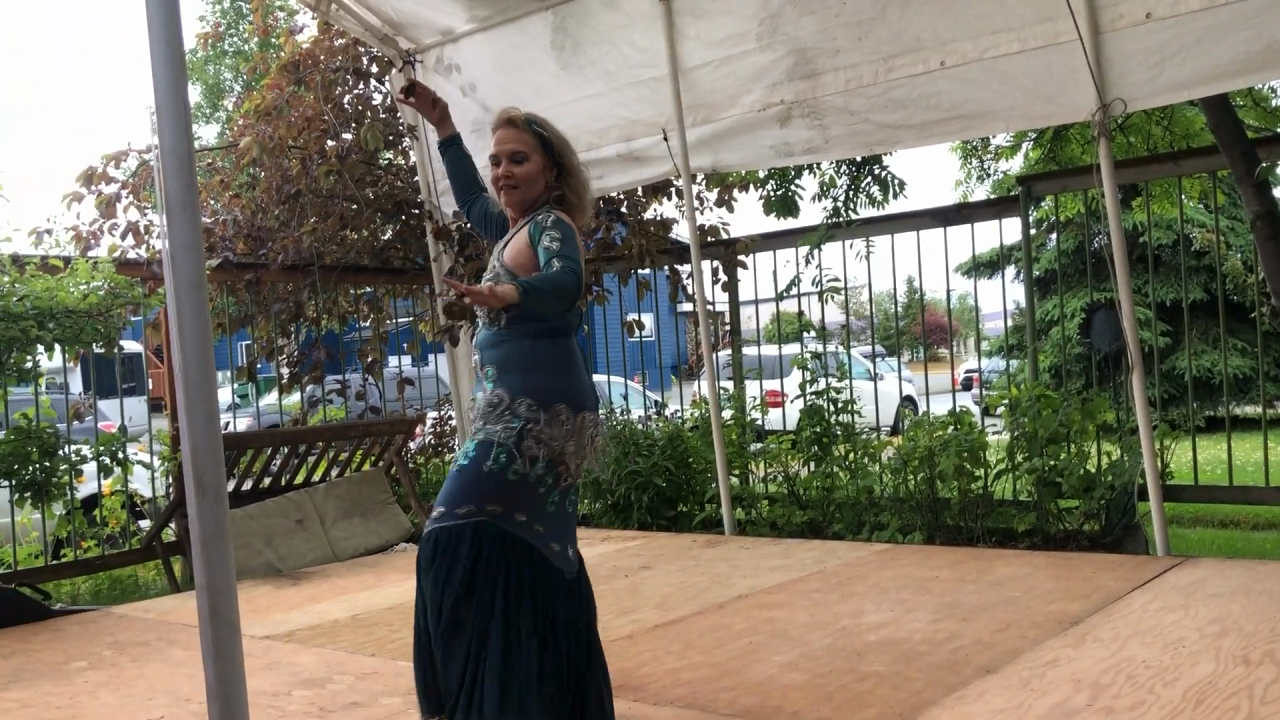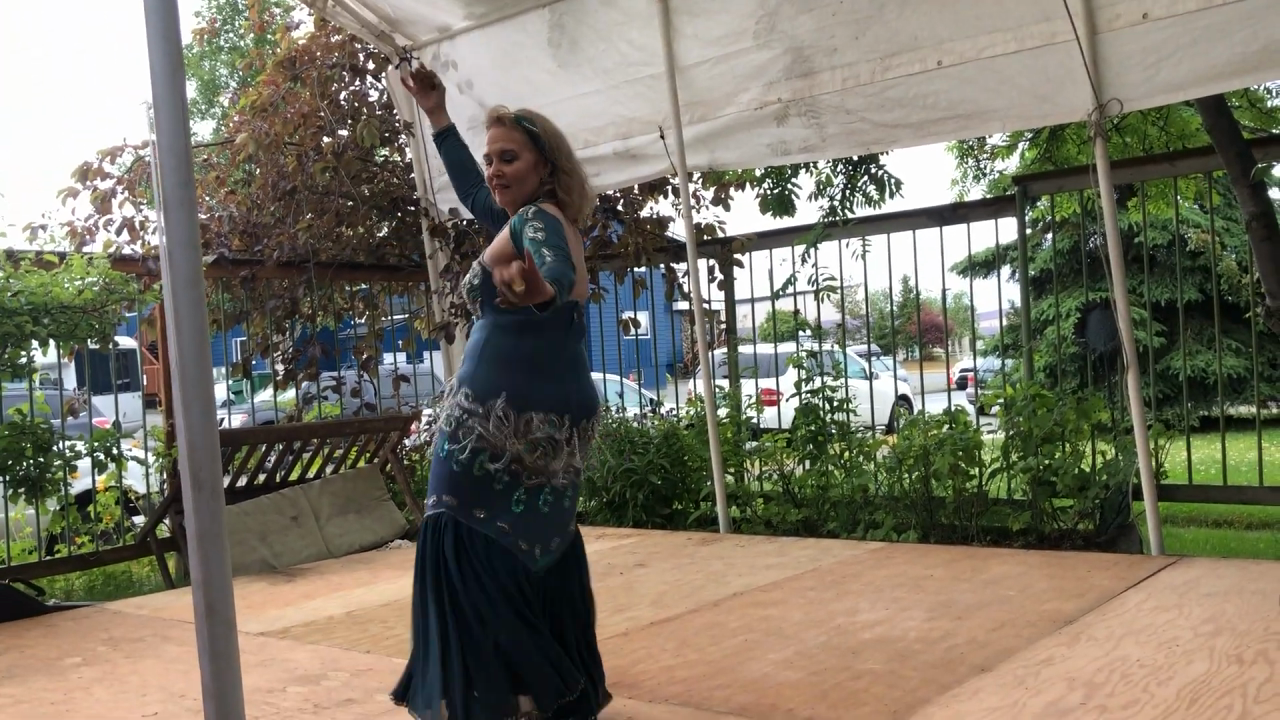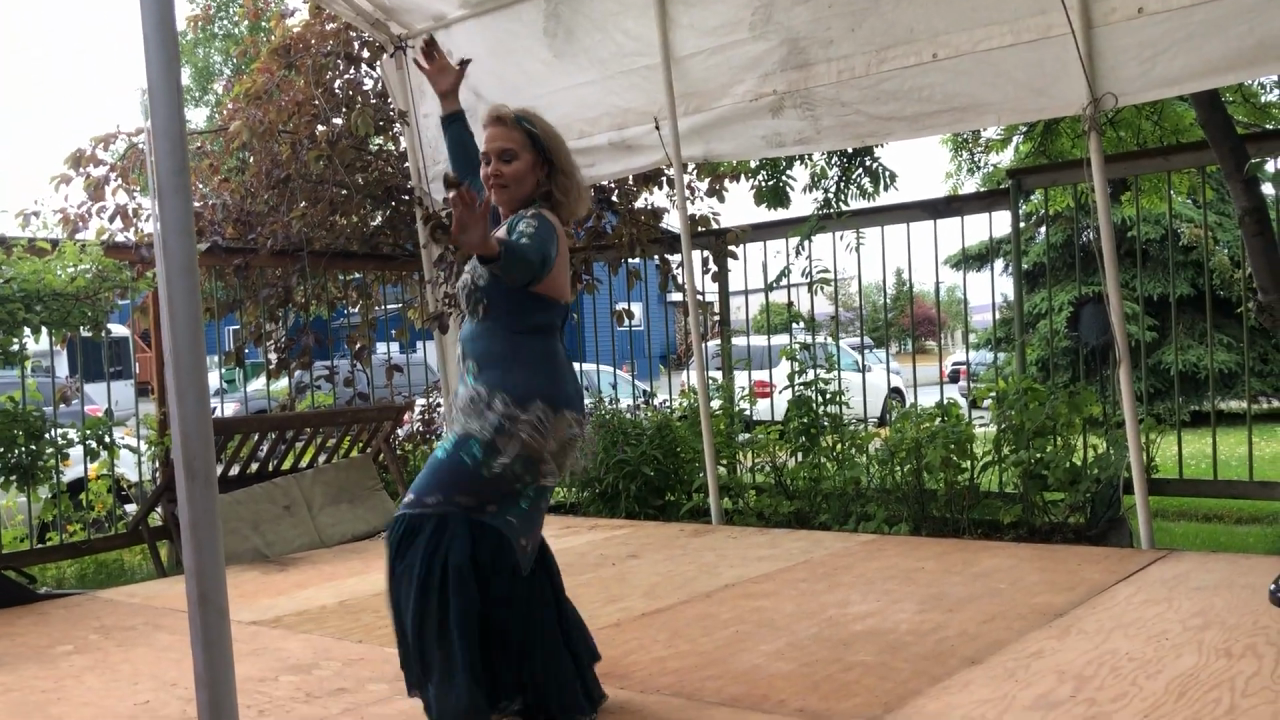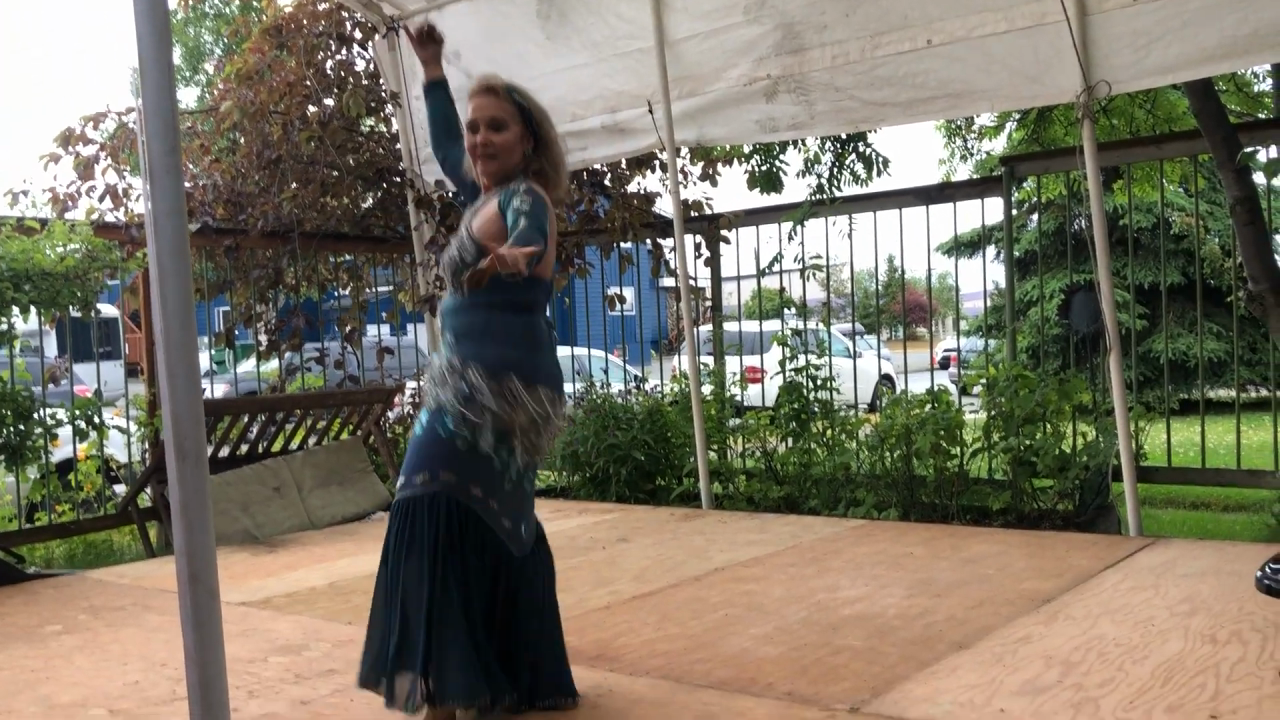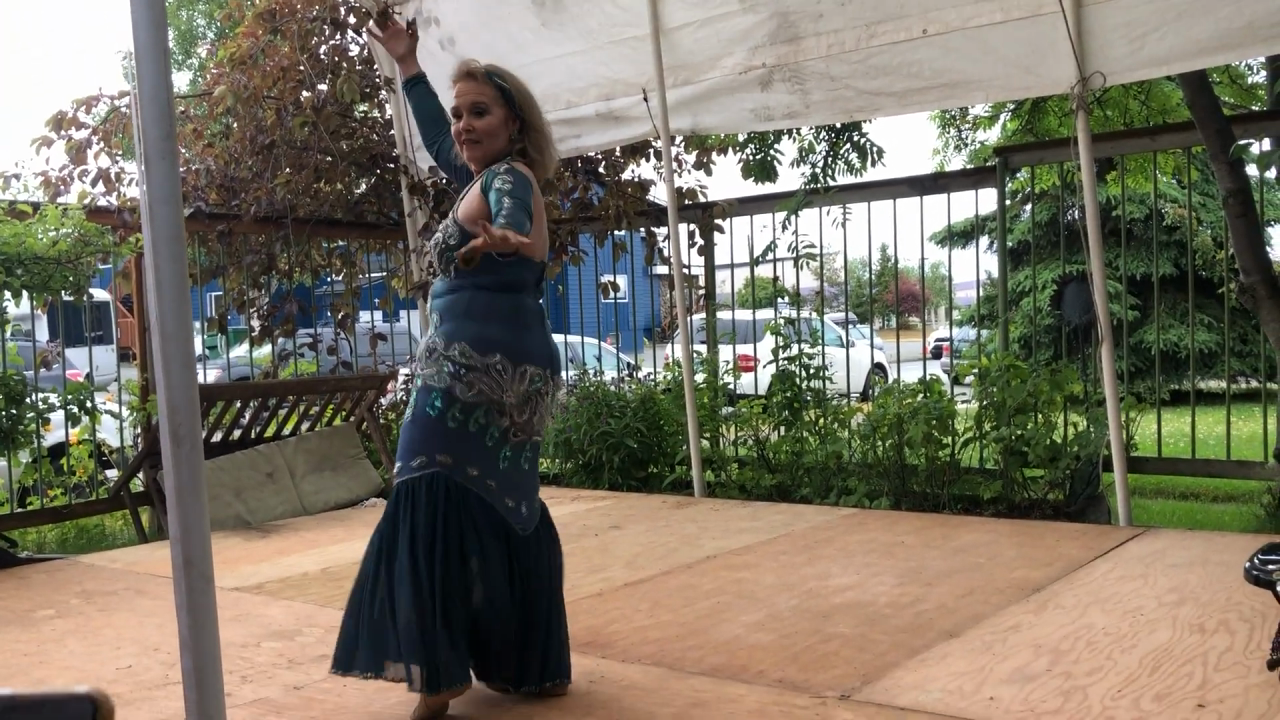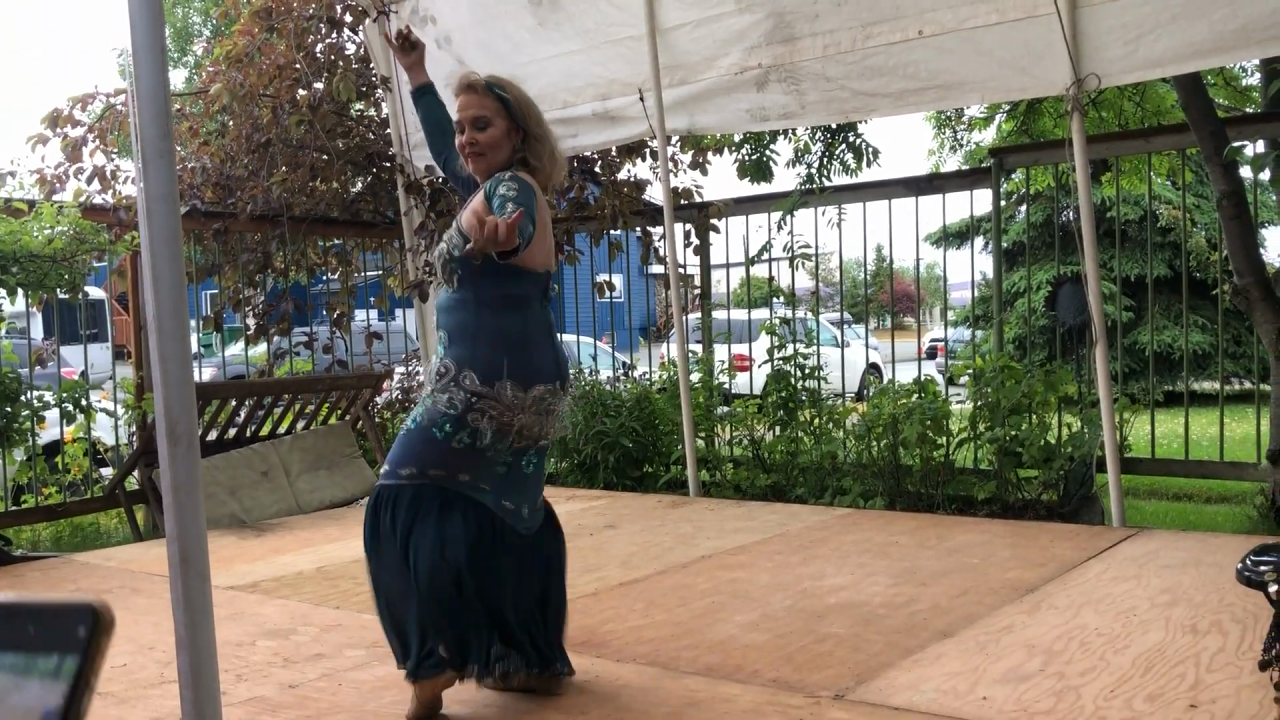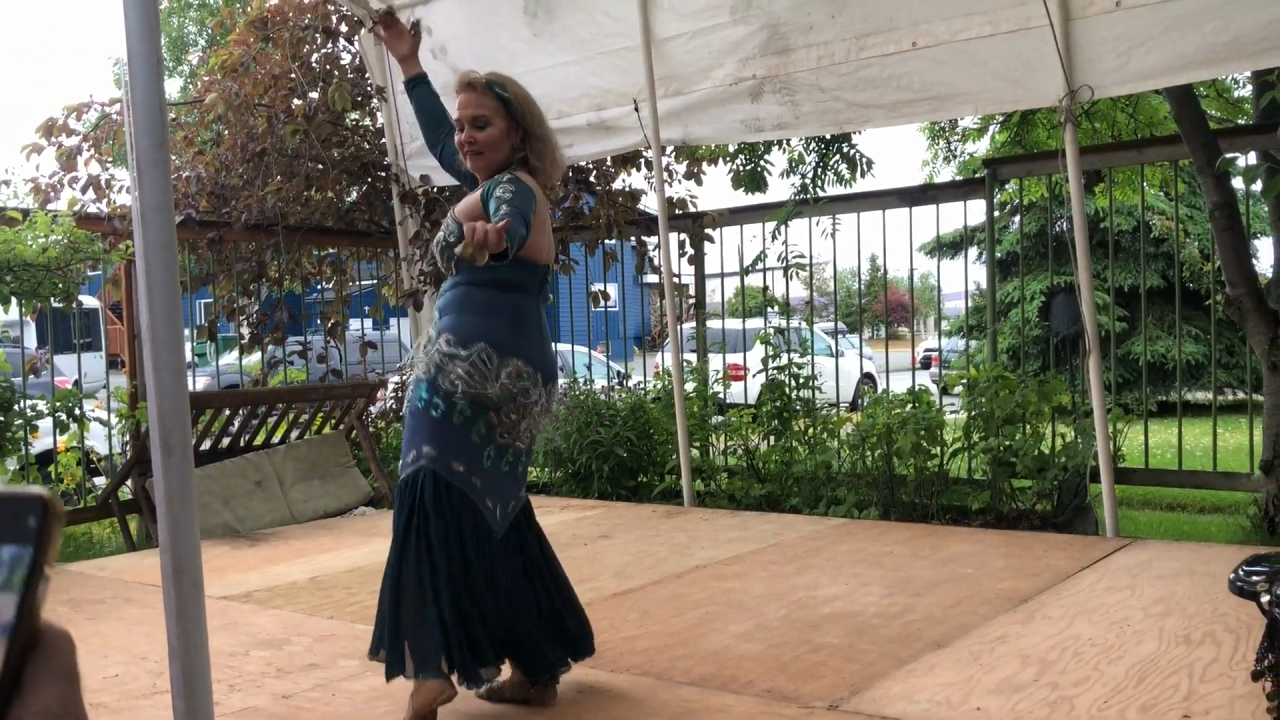
dt=0.3s
person 1, frame 1
left shoulder: (553, 224)
right shoulder: (519, 226)
left elbow: (564, 283)
right elbow: (471, 198)
left wrist: (507, 294)
right wrist: (441, 125)
left hip: (526, 415)
right hip: (551, 415)
left knee: (469, 550)
right knee: (541, 561)
person 1, frame 2
left shoulder: (537, 219)
right shoulder: (546, 222)
left elbow: (558, 273)
right elbow: (472, 190)
left wrist: (535, 287)
right wrist: (436, 114)
left hip: (499, 413)
right hip: (564, 414)
left knee: (460, 553)
right knee: (541, 553)
person 1, frame 3
left shoulder: (537, 225)
right shoulder: (523, 223)
left elbow: (522, 261)
right elbow: (468, 183)
left wrist: (483, 246)
right wrist: (446, 97)
left hip: (509, 416)
right hip: (530, 416)
left knee: (425, 537)
right knee: (501, 551)
person 1, frame 4
left shoulder: (524, 197)
right shoulder: (489, 192)
left elbow: (528, 239)
right elbow: (446, 152)
left wrist: (513, 258)
right wrist: (432, 69)
left hip: (487, 389)
right hip: (512, 390)
left knee: (432, 523)
right knee: (500, 534)
person 1, frame 5
left shoulder: (509, 180)
right shoulder: (492, 178)
left elbow: (511, 219)
right elbow: (436, 141)
left wrist: (500, 236)
right wrist: (406, 62)
left hip: (474, 370)
right hip: (520, 371)
left knee: (429, 509)
right knee: (505, 513)
right ankle: (534, 662)
person 1, frame 6
left shoulder: (512, 188)
right shoulder: (500, 187)
left elbow: (518, 228)
right elbow: (444, 152)
left wrist: (500, 238)
right wrist: (416, 76)
left hip: (480, 386)
right hip: (529, 385)
left knee: (403, 506)
right knee: (507, 519)
left ankle: (433, 661)
right ankle: (537, 660)
person 1, frame 7
left shoulder: (512, 188)
right shoulder: (493, 186)
left elbow: (512, 224)
right elbow: (440, 143)
left wrist: (493, 235)
right wrist: (409, 65)
left hip: (471, 367)
right hip: (521, 374)
left knee: (436, 509)
right knee: (497, 514)
